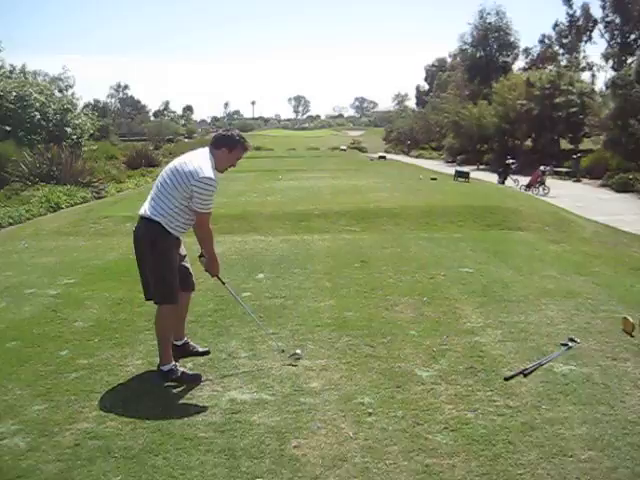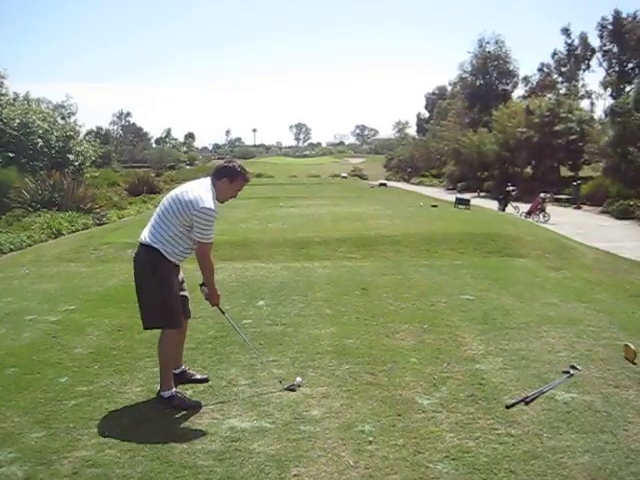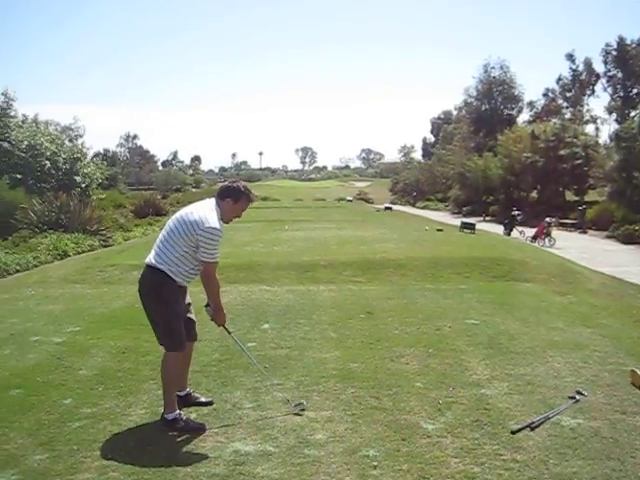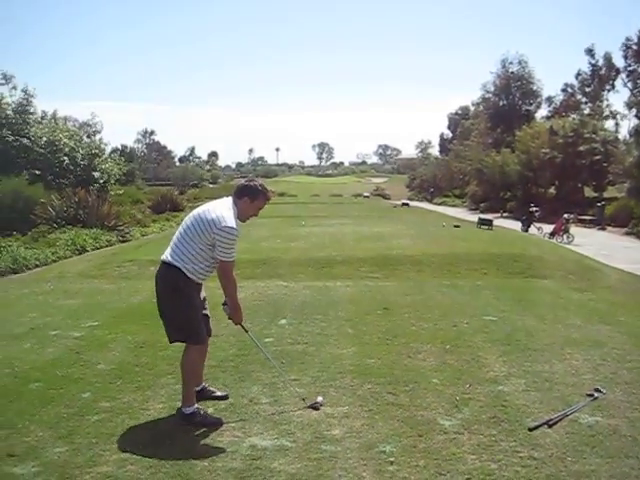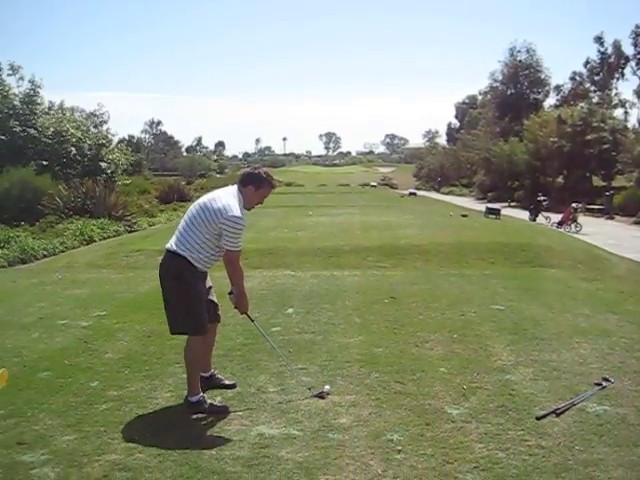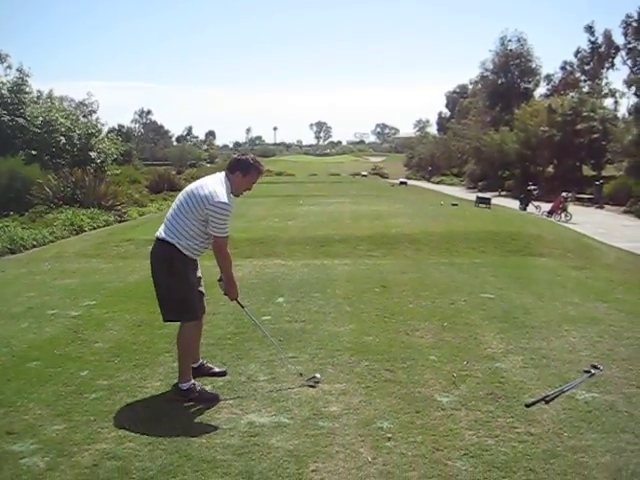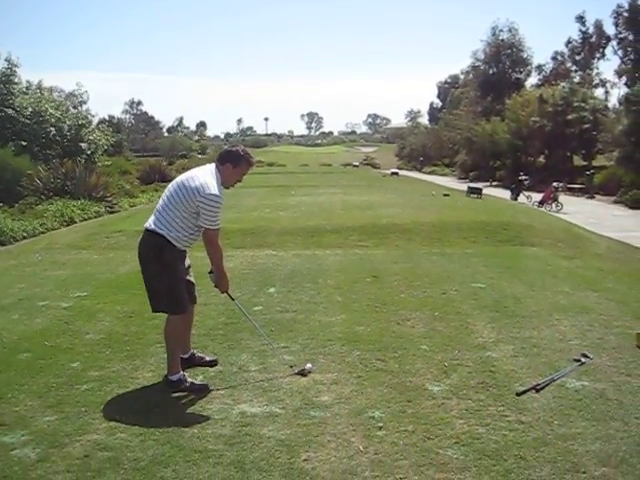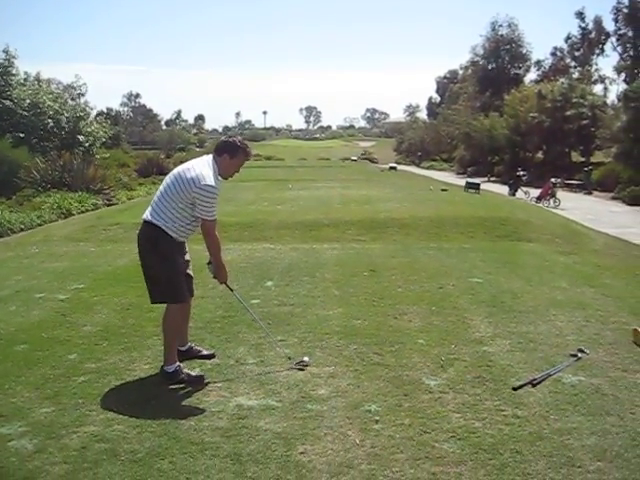
dt=0.3s
person 1, frame 1
left shoulder: (196, 158)
right shoulder: (205, 177)
left elbow: (196, 220)
right elbow: (202, 225)
left wrist: (205, 253)
right wrist: (212, 258)
left hip: (163, 231)
right hip: (156, 235)
left knee: (184, 287)
right knee: (168, 300)
left ankle: (178, 341)
right ankle: (167, 365)
person 1, frame 2
left shoulder: (198, 188)
right shoulder: (205, 206)
left elbow: (198, 249)
right elbow: (204, 255)
left wrist: (207, 283)
right wrist: (211, 288)
left hip: (163, 258)
right hip: (155, 261)
left knee: (181, 316)
right knee: (171, 324)
left ankle: (177, 369)
right ankle: (167, 391)
person 1, frame 3
left shoulder: (202, 208)
right shoulder: (211, 226)
left elbow: (203, 269)
right elbow: (209, 274)
left wrist: (212, 303)
right wrist: (217, 308)
left hip: (169, 280)
right hip: (161, 283)
left knee: (187, 337)
right knee: (175, 346)
left ankle: (182, 392)
right ankle: (170, 413)
person 1, frame 4
left shoulder: (219, 207)
right shoulder: (227, 225)
left elbow: (220, 267)
right elbow: (226, 273)
left wrist: (230, 301)
right wrist: (235, 306)
left hip: (184, 276)
right hip: (177, 279)
left knee: (202, 333)
right knee: (195, 340)
left ankle: (197, 387)
right ankle: (189, 408)
person 1, frame 5
left shoulder: (224, 195)
right shoulder: (233, 214)
left elbow: (226, 256)
right elbow: (233, 262)
left wrist: (235, 289)
right wrist: (241, 295)
left hip: (189, 265)
right hip: (182, 269)
left knee: (211, 319)
right knee: (197, 331)
left ankle: (206, 374)
right ankle: (194, 396)
person 1, frame 6
left shoulder: (212, 183)
right shoulder: (219, 200)
left elbow: (215, 243)
right elbow: (221, 249)
left wrist: (225, 277)
right wrist: (230, 281)
left hip: (180, 253)
right hip: (172, 256)
left knee: (197, 312)
right knee: (190, 317)
left ankle: (195, 363)
right ankle: (185, 383)
person 1, frame 7
left shoulder: (203, 174)
right shoulder: (210, 192)
left elbow: (207, 236)
right elbow: (212, 241)
left wrist: (215, 268)
right wrist: (221, 274)
left hip: (168, 245)
right hip: (161, 248)
left knee: (188, 302)
right knee: (177, 310)
left ankle: (186, 353)
right ankle: (174, 375)
person 1, frame 8
left shoulder: (201, 166)
right shoulder: (206, 183)
left elbow: (204, 227)
right elbow: (209, 232)
left wrist: (214, 260)
right wrist: (219, 265)
left hip: (168, 236)
right hip: (159, 238)
left knee: (185, 295)
right knee: (176, 299)
left ankle: (183, 346)
right ankle: (170, 366)
